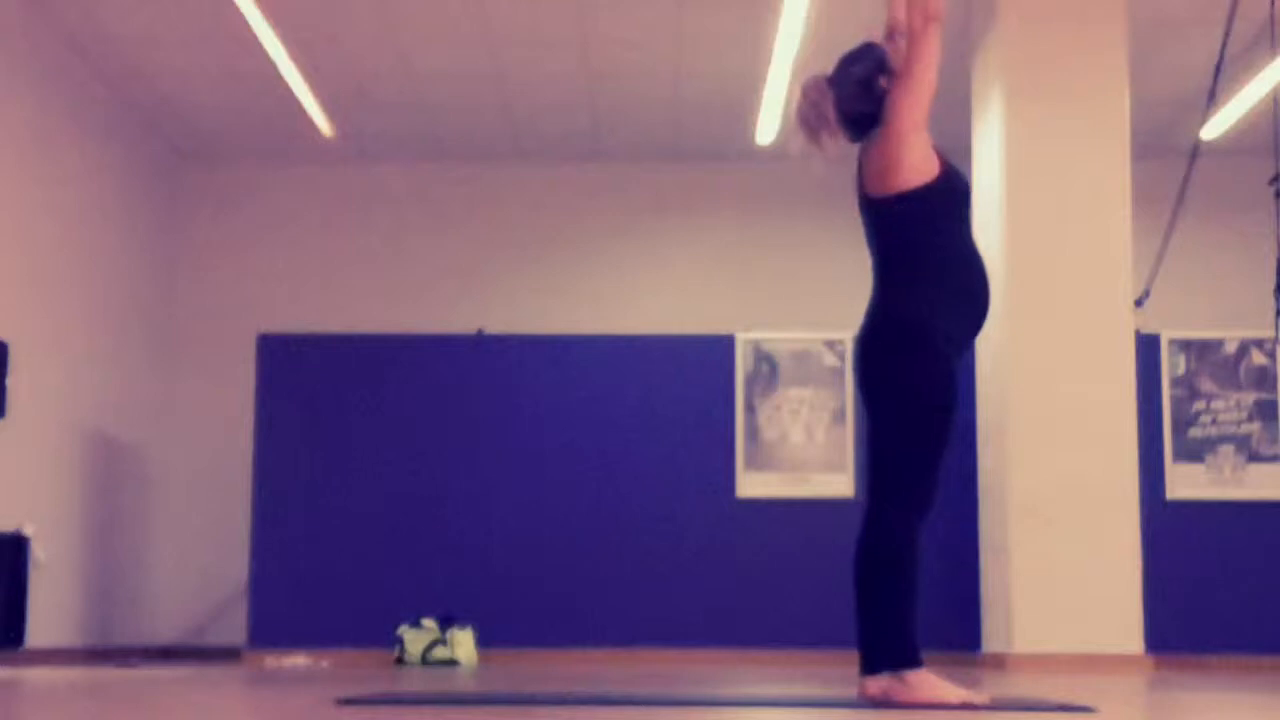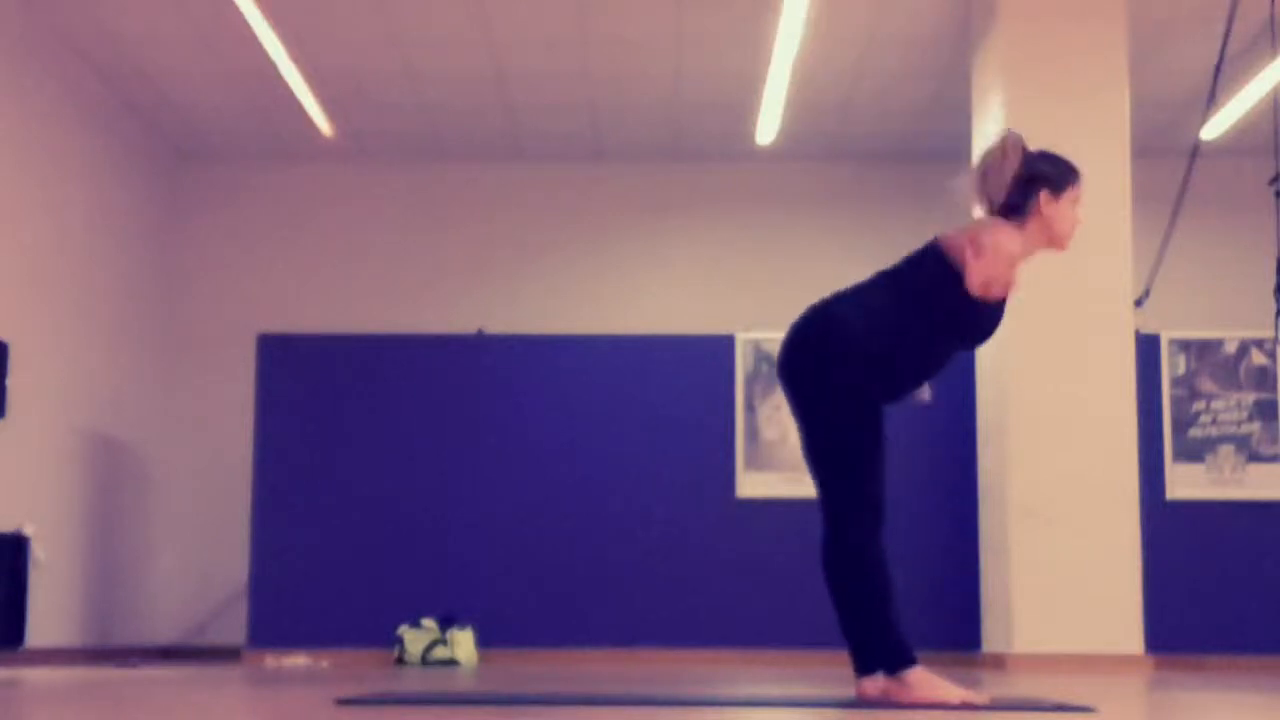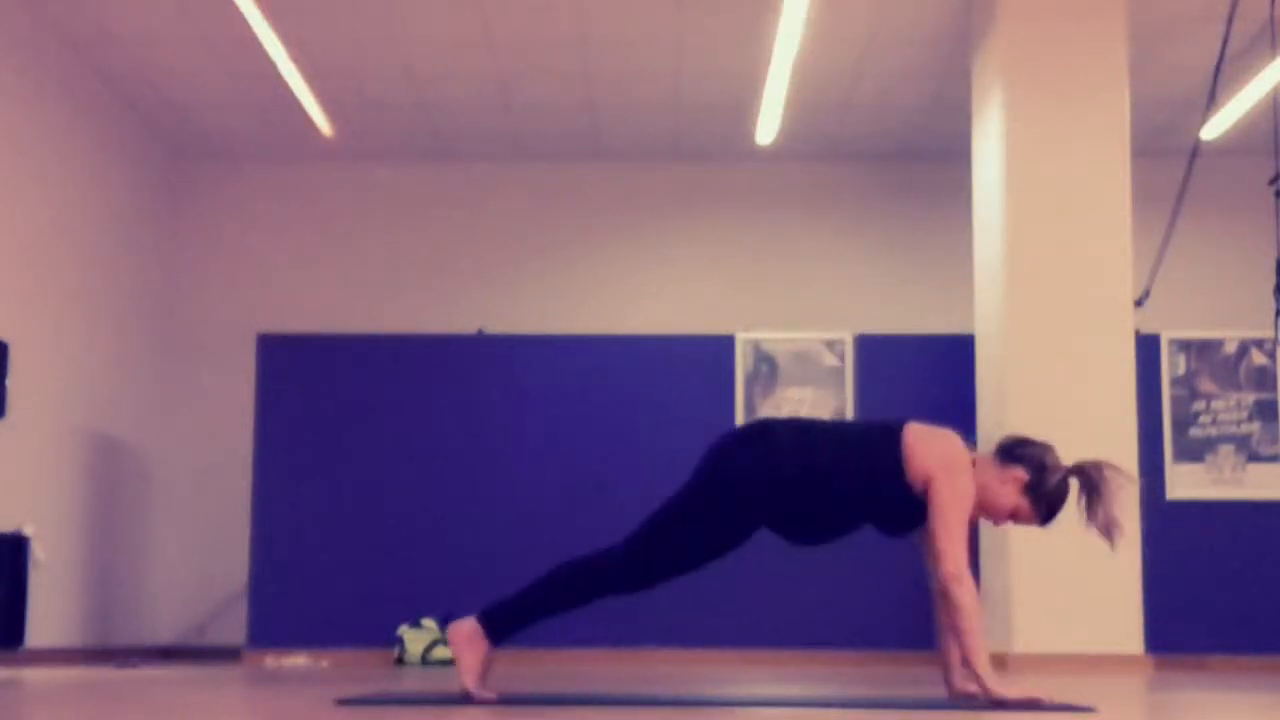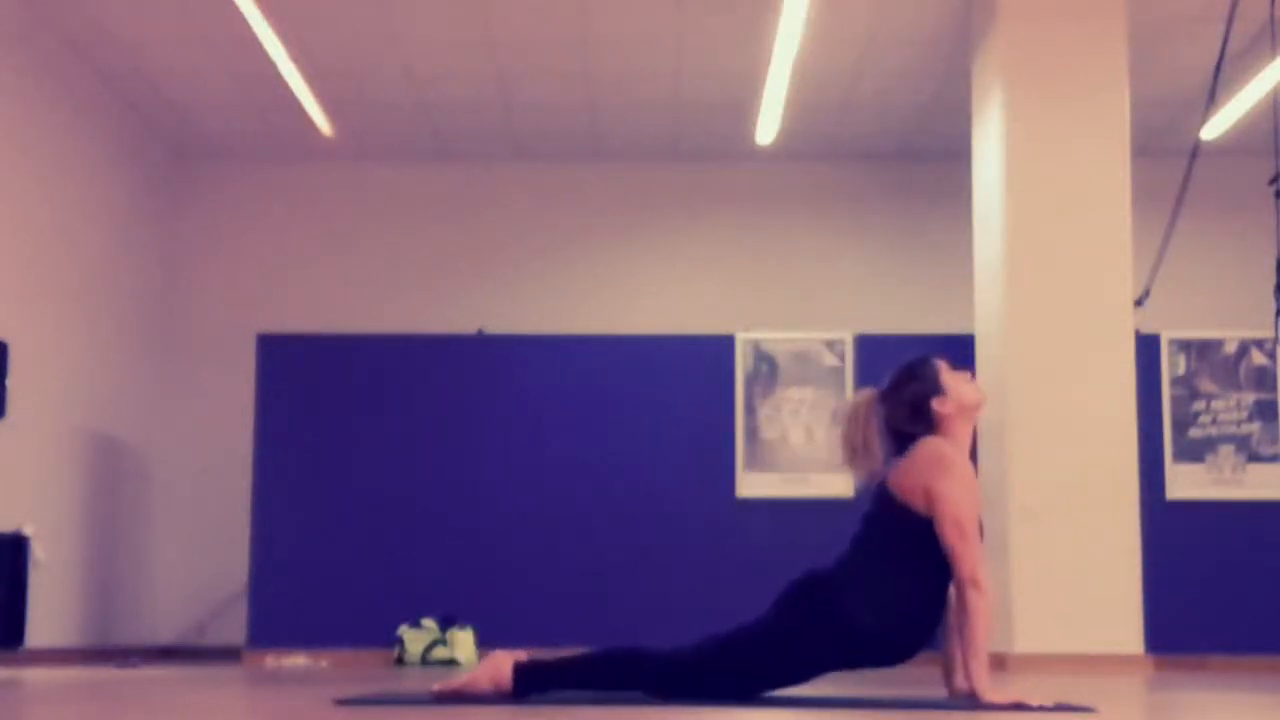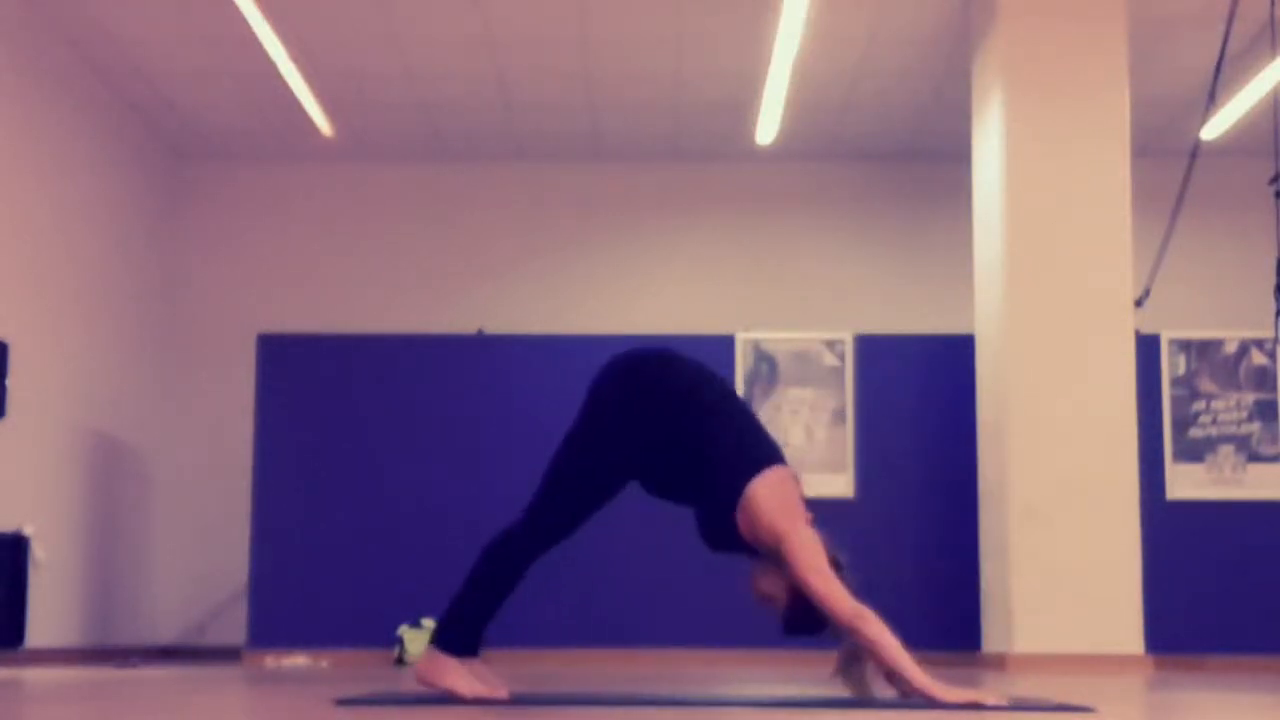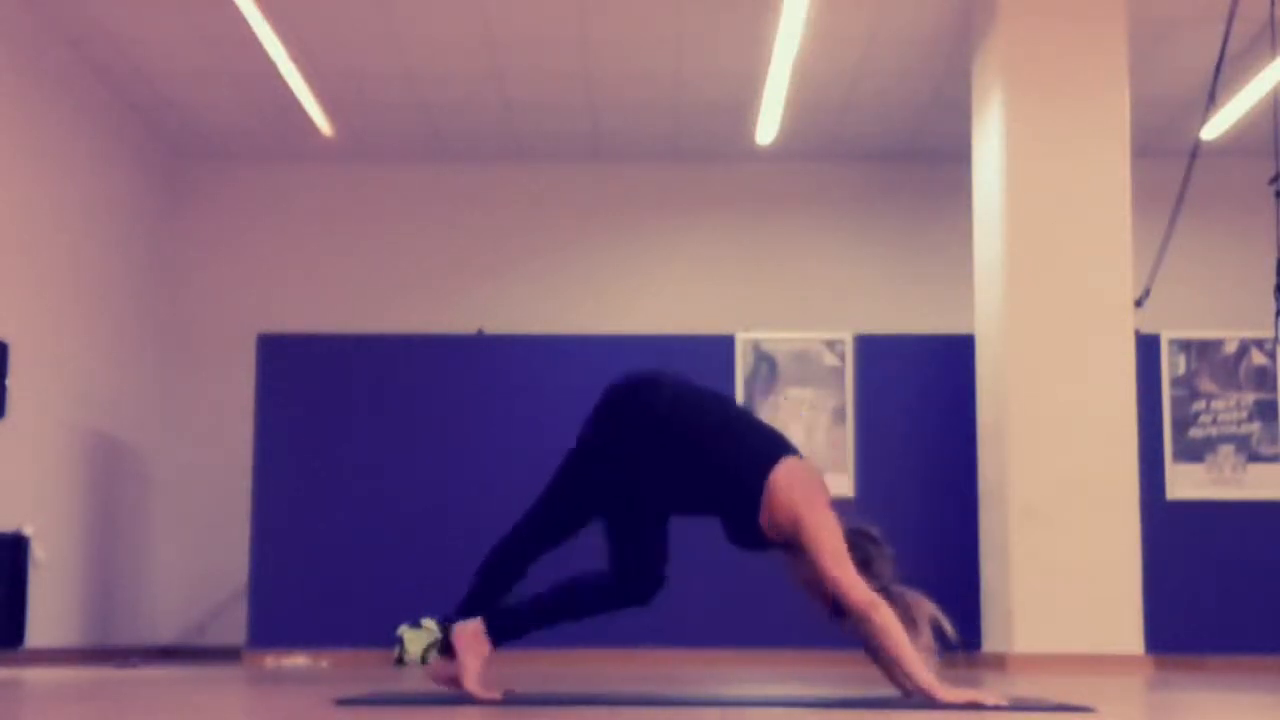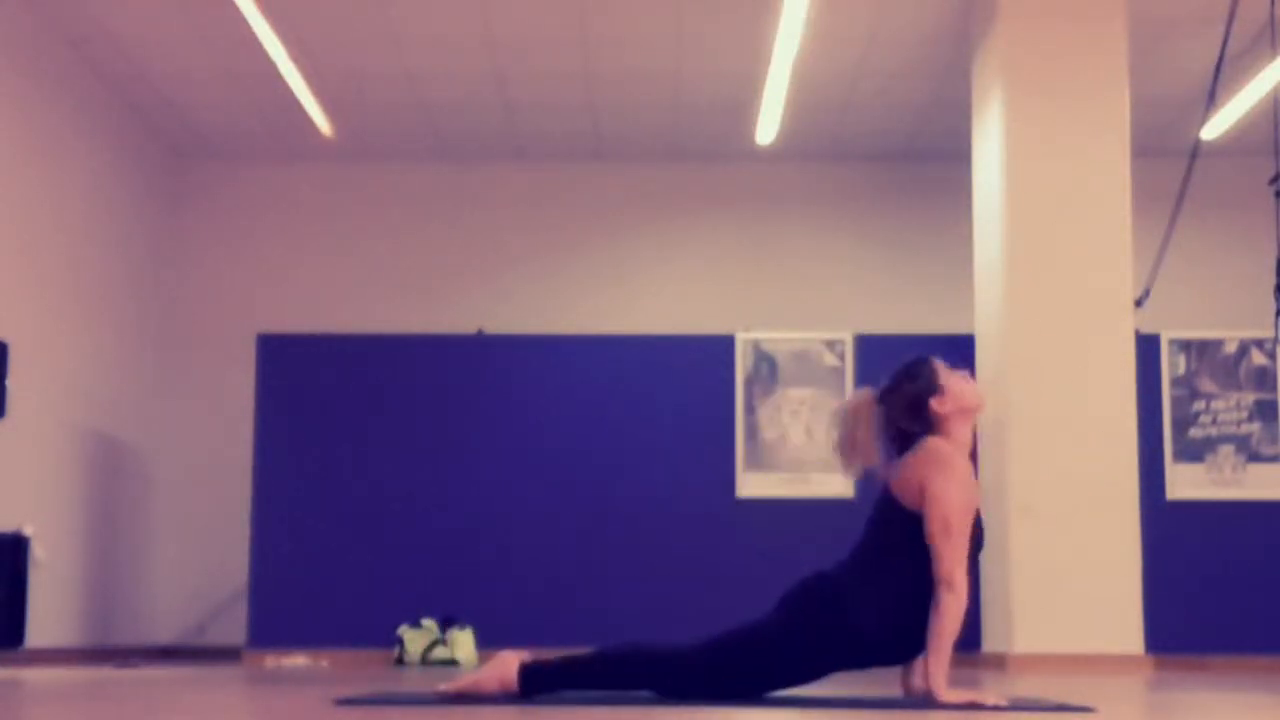
dt=0.5s
person 1, frame 1
left shoulder: (899, 152)
right shoulder: (896, 147)
left hip: (909, 349)
right hip: (913, 348)
left knee: (896, 509)
right knee: (901, 508)
left ankle: (884, 667)
right ankle: (897, 669)
person 1, frame 2
left shoulder: (988, 254)
right shoulder: (1003, 245)
right elbow: (980, 272)
left hip: (828, 355)
right hip: (837, 357)
left knee: (852, 512)
right knee: (854, 513)
left ankle: (877, 667)
right ankle: (896, 670)
person 1, frame 3
left shoulder: (947, 470)
right shoulder: (950, 469)
left elbow: (947, 583)
right elbow: (954, 580)
left wrist: (958, 671)
right wrist: (986, 677)
left hip: (761, 468)
right hip: (754, 476)
left knee: (630, 566)
right knee: (632, 566)
left ankle: (482, 630)
right ankle: (479, 630)
person 1, frame 4
left shoulder: (928, 462)
right shoulder: (944, 464)
left elbow: (946, 579)
right elbow: (970, 581)
left wrist: (957, 675)
right wrist: (981, 684)
left hip: (833, 616)
right hip: (832, 622)
left knee: (681, 670)
right knee: (680, 676)
left ankle: (518, 668)
right ankle: (514, 673)
person 1, frame 5
left shoulder: (784, 525)
right shoulder: (780, 525)
left elbow: (852, 617)
right elbow: (853, 615)
left wrist: (910, 678)
right wrist: (932, 688)
left hip: (664, 397)
right hip: (637, 394)
left knee: (546, 527)
right knee: (543, 524)
left ankle: (456, 651)
right ankle: (448, 652)
person 1, frame 6
left shoulder: (810, 515)
right shoulder: (804, 517)
left elbow: (866, 607)
right elbow: (866, 606)
left wrist: (906, 677)
right wrist: (933, 687)
left hip: (654, 427)
right hip: (638, 423)
left knee: (638, 580)
right knee: (542, 531)
left ankle: (482, 632)
right ankle: (460, 640)
person 1, frame 7
left shoulder: (931, 461)
right shoulder: (946, 467)
left elbow: (906, 582)
right elbow: (951, 583)
left wrist: (919, 666)
right wrist: (938, 682)
left hip: (830, 619)
right hip: (831, 626)
left knee: (676, 664)
right knee: (674, 673)
left ankle: (525, 666)
right ankle: (520, 675)
